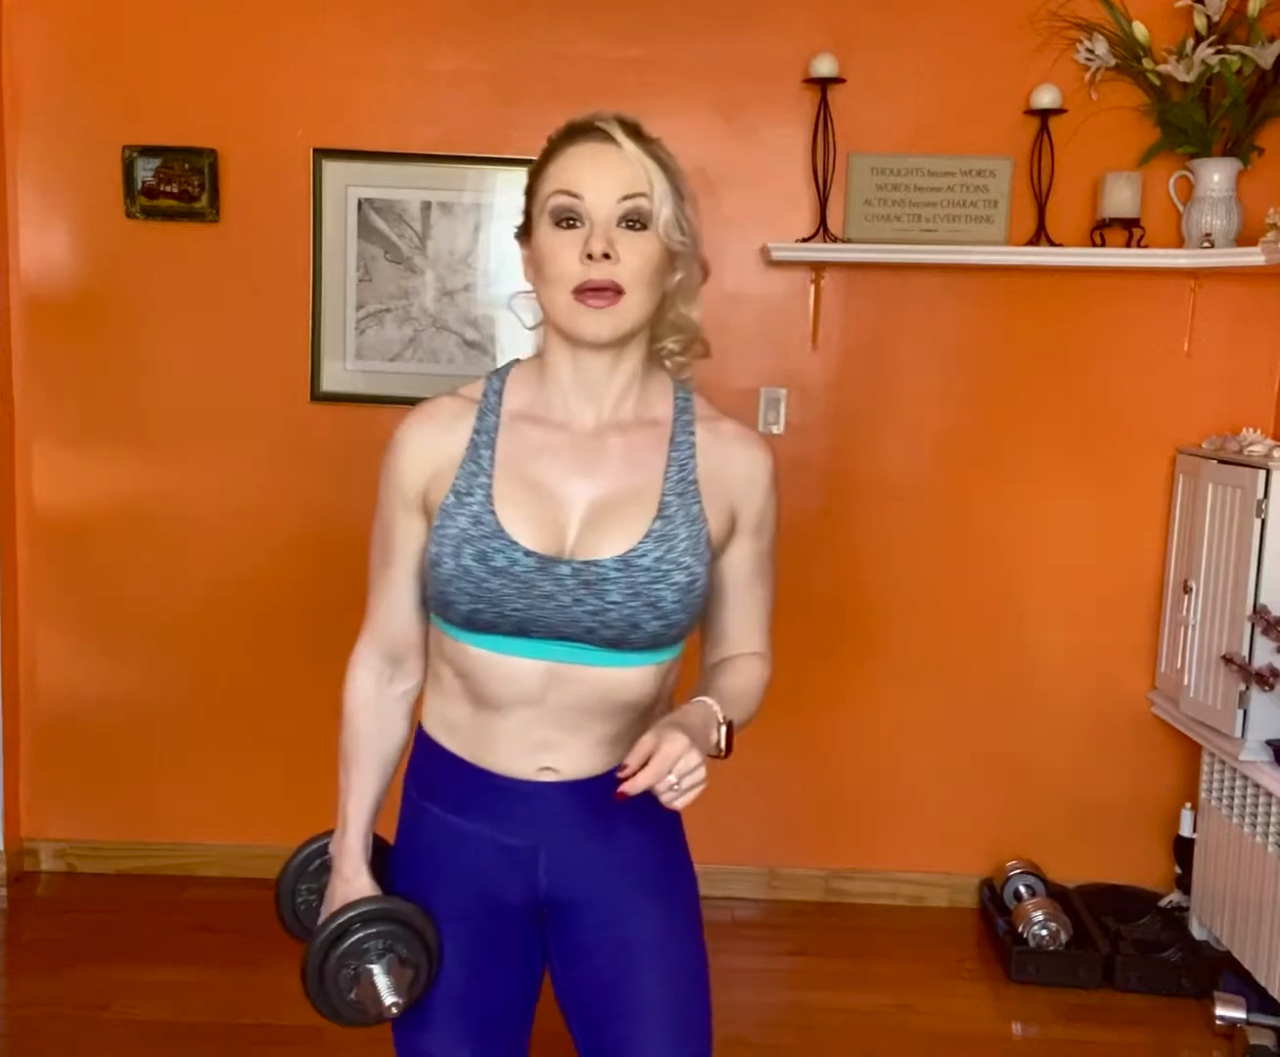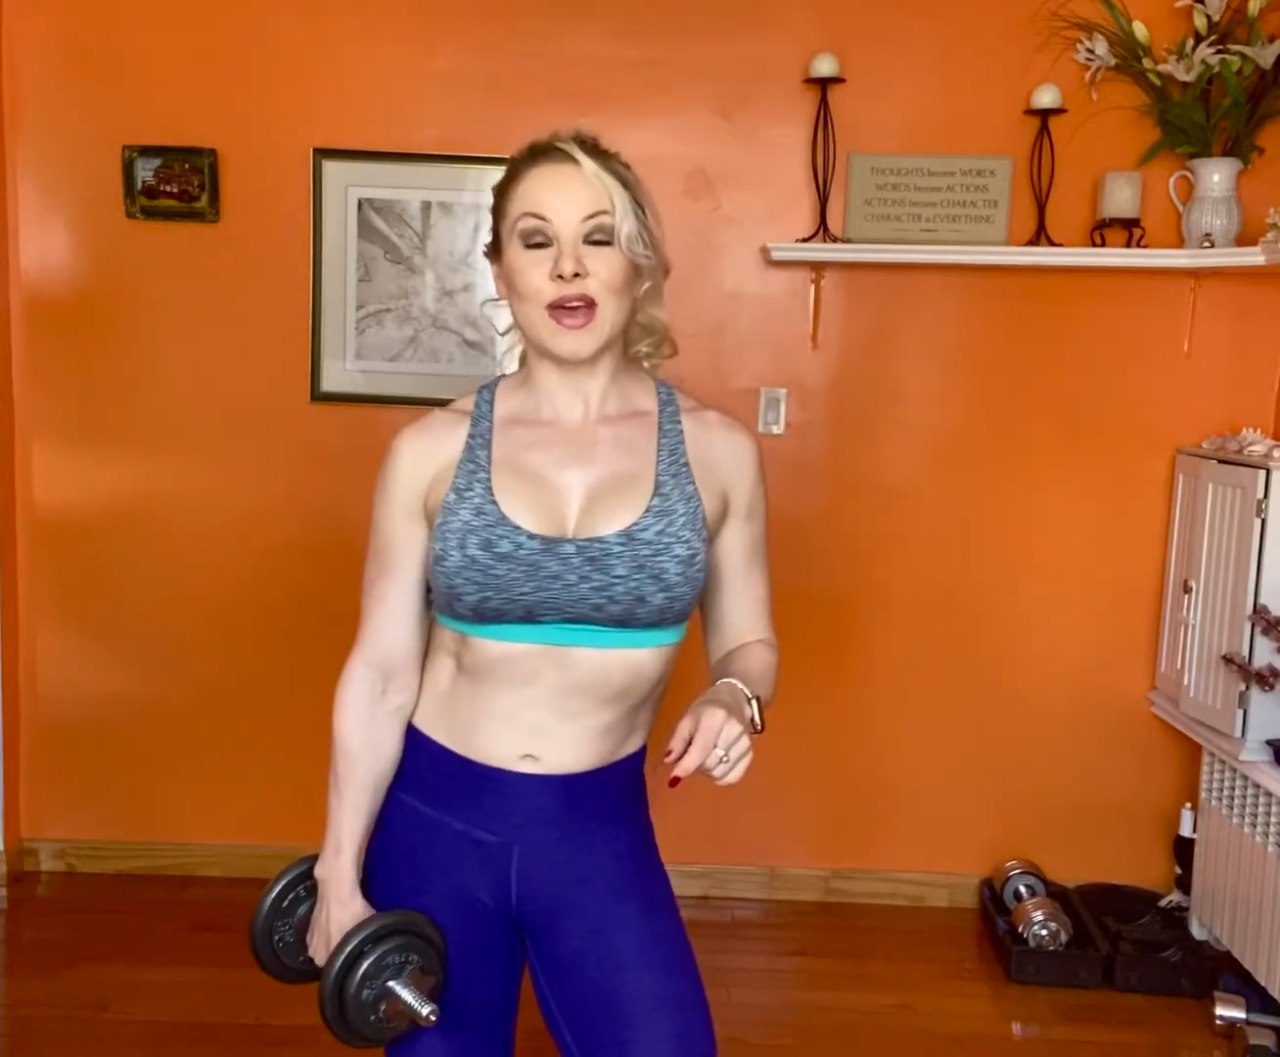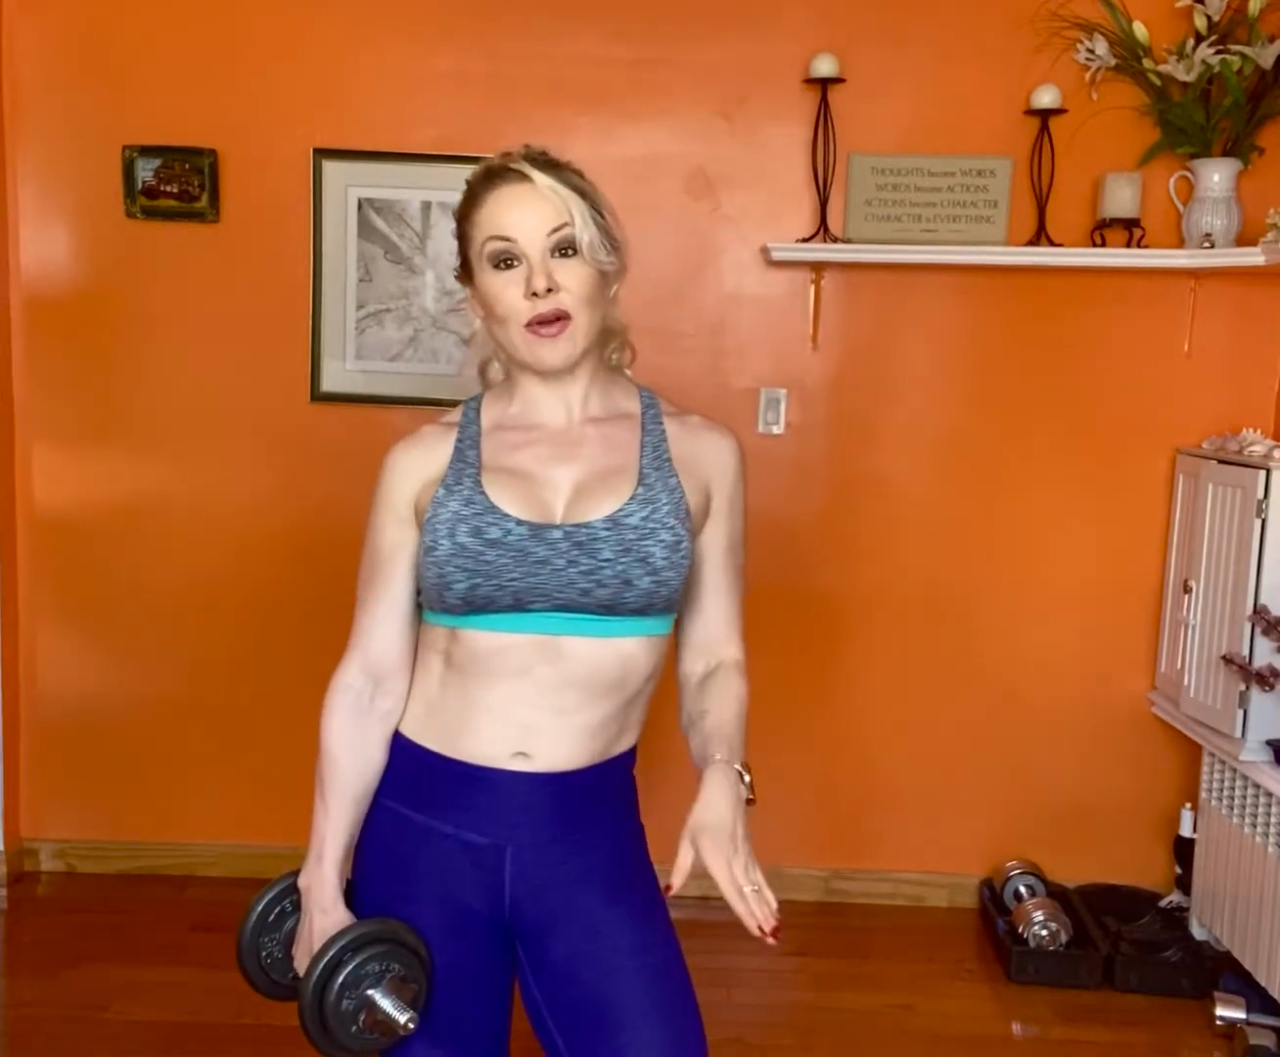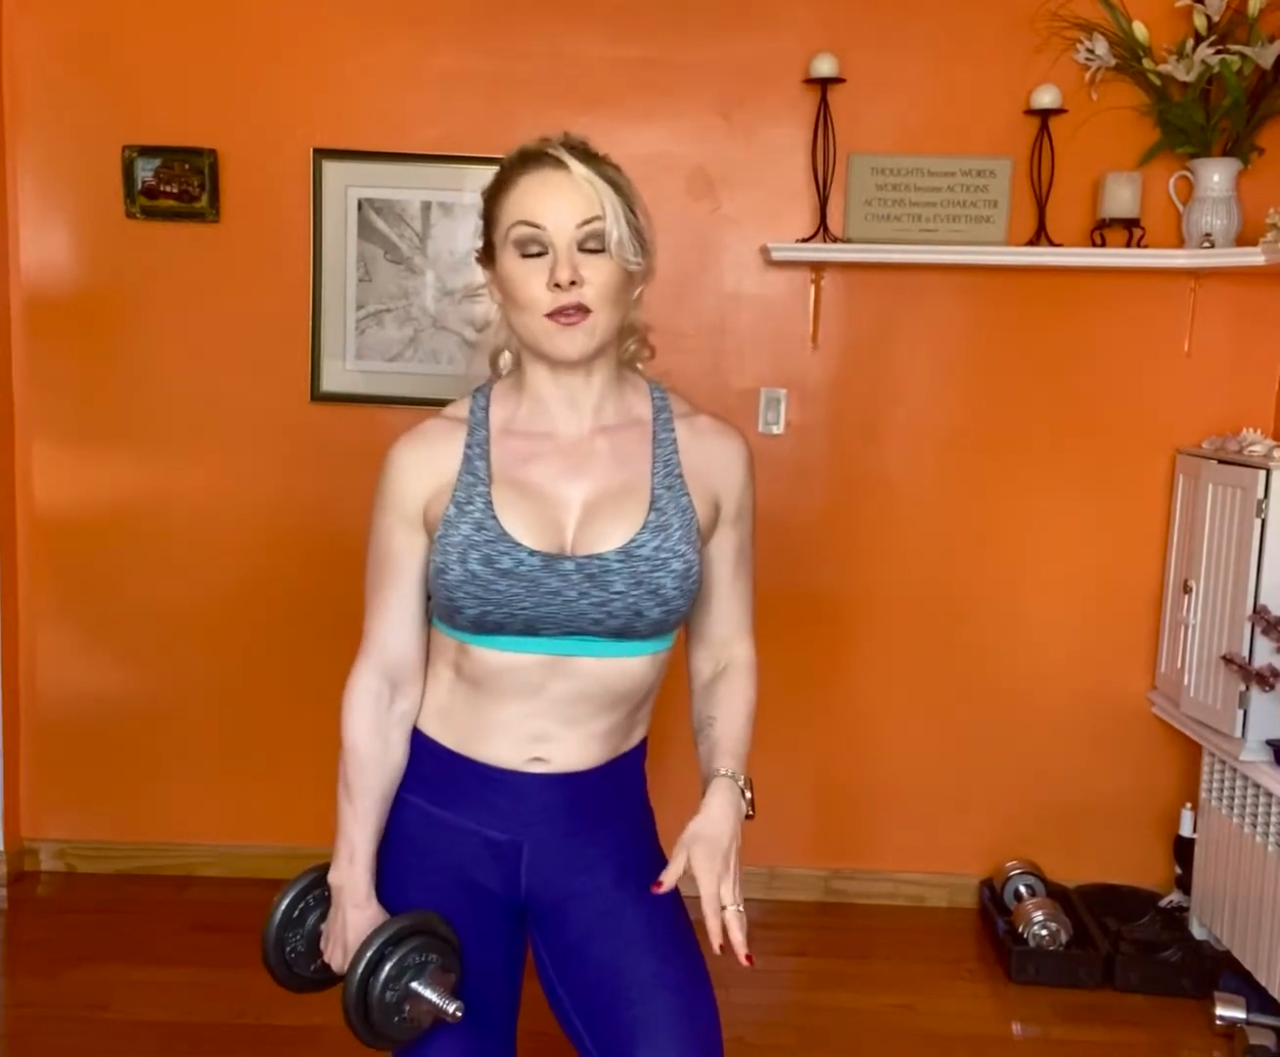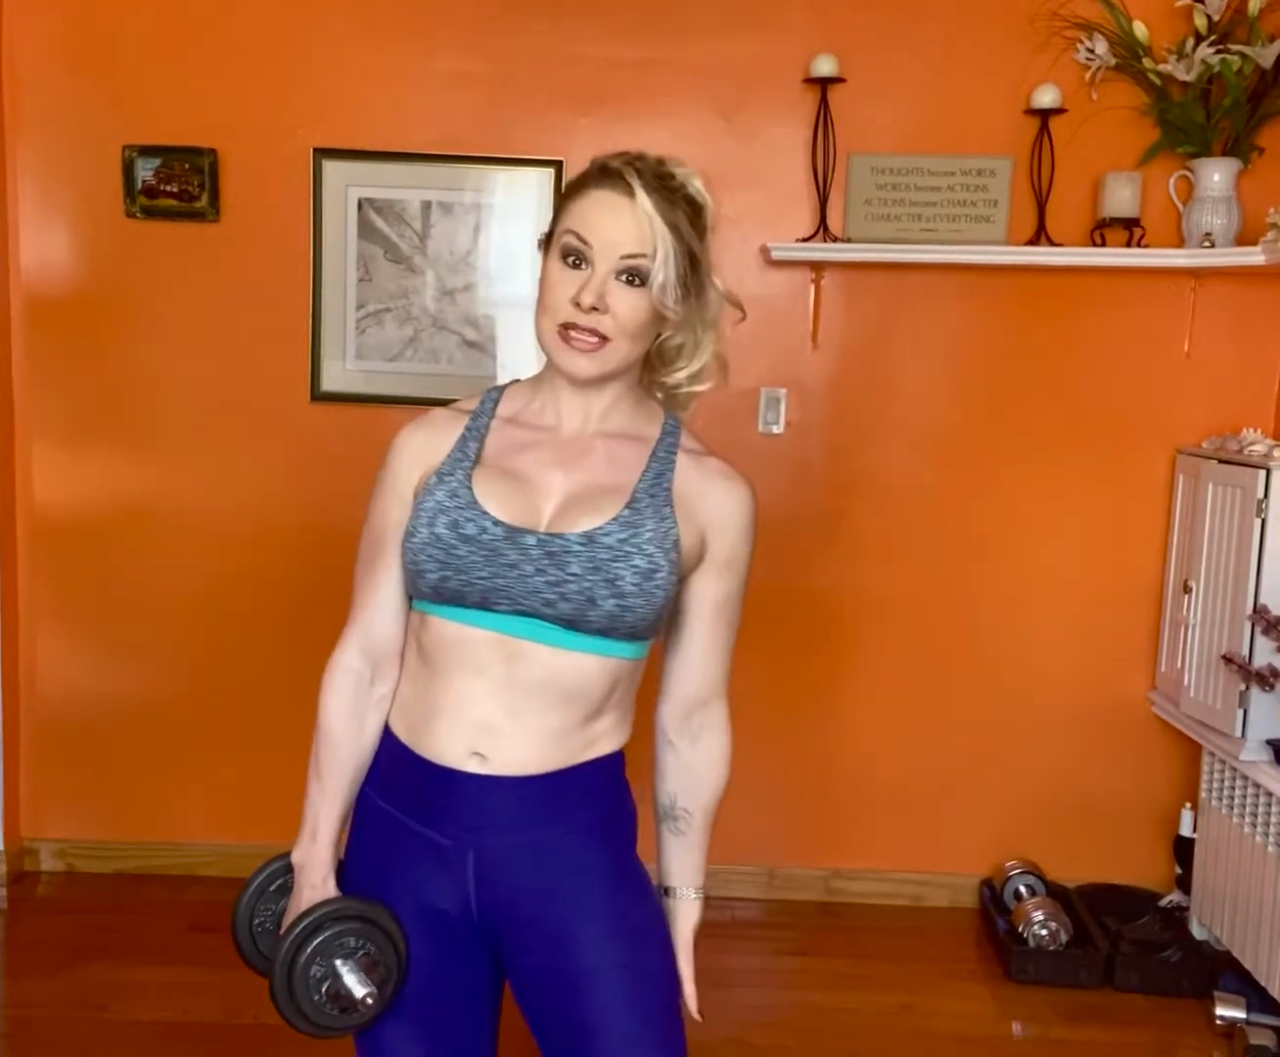
dt=1s
person 1, frame 1
left shoulder: (730, 460)
right shoulder: (435, 440)
left elbow: (742, 654)
right elbow: (387, 661)
left wrist: (701, 722)
right wrist: (350, 853)
left hip: (624, 833)
right hip: (454, 826)
person 1, frame 2
left shoulder: (716, 448)
right shoulder: (432, 449)
left elbow: (748, 641)
right elbow: (378, 672)
left wrist: (733, 698)
right wrist: (338, 874)
left hip: (599, 831)
right hip: (434, 821)
person 1, frame 3
left shoulder: (700, 452)
right shoulder: (424, 460)
left elbow: (713, 661)
right elbow: (369, 678)
left wrist: (720, 777)
right wrist: (324, 878)
left hip: (592, 832)
right hip: (424, 826)
person 1, frame 4
left shoulder: (708, 453)
right shoulder: (430, 457)
left elbow: (724, 656)
right elbow: (384, 676)
left wrist: (724, 795)
right wrist: (353, 877)
left hip: (604, 826)
right hip: (439, 820)
person 1, frame 5
left shoulder: (708, 494)
right shoulder: (431, 444)
left elbow: (694, 714)
right elbow: (365, 657)
left wrist: (680, 902)
right wrist: (314, 857)
left hip: (575, 842)
right hip: (404, 829)
